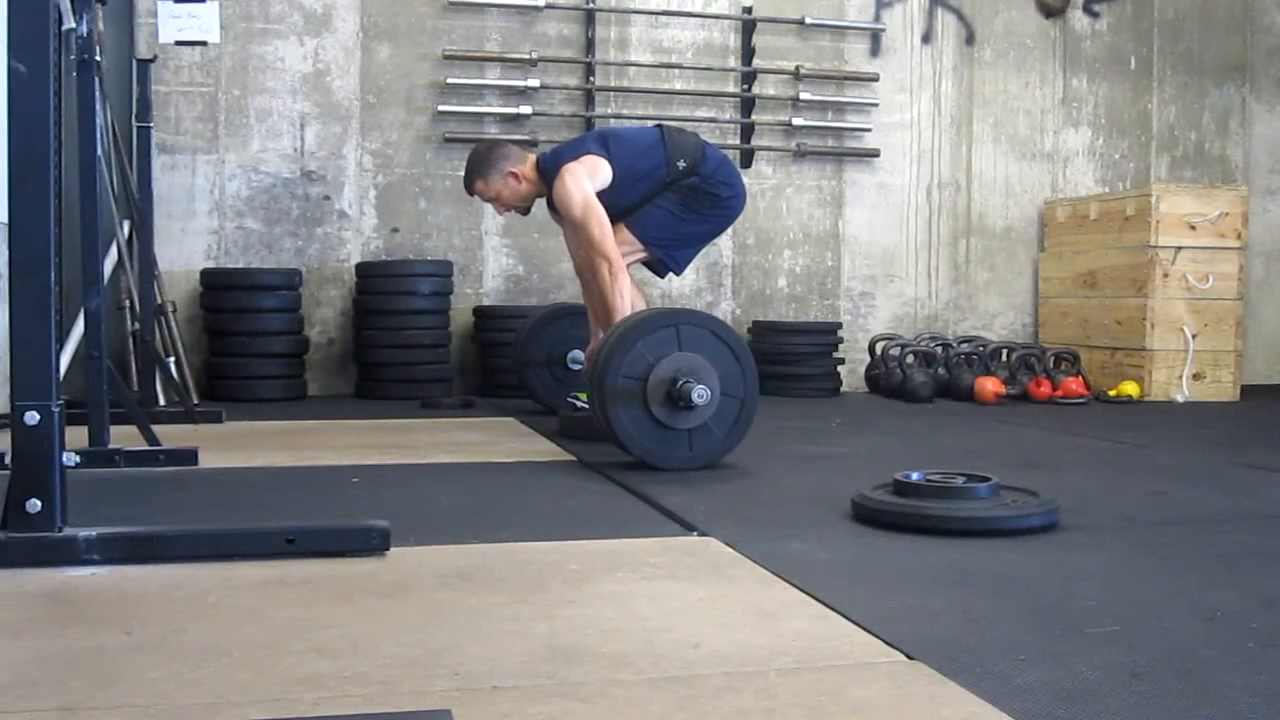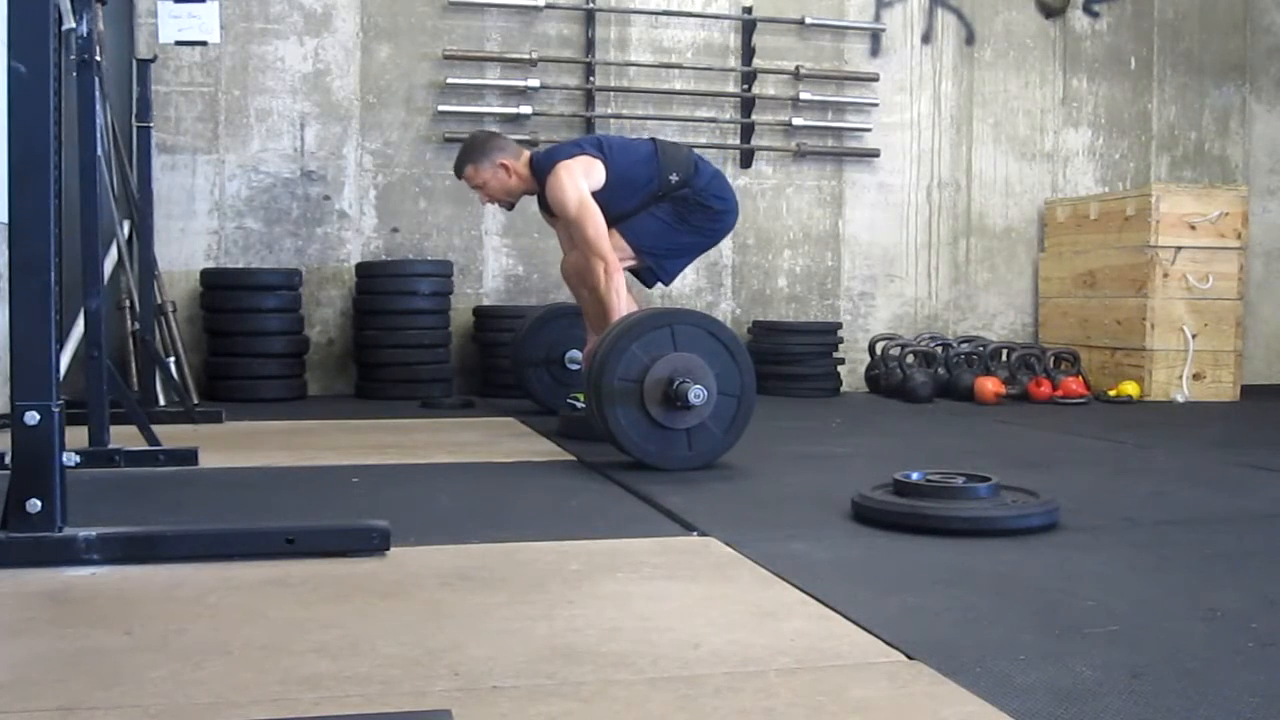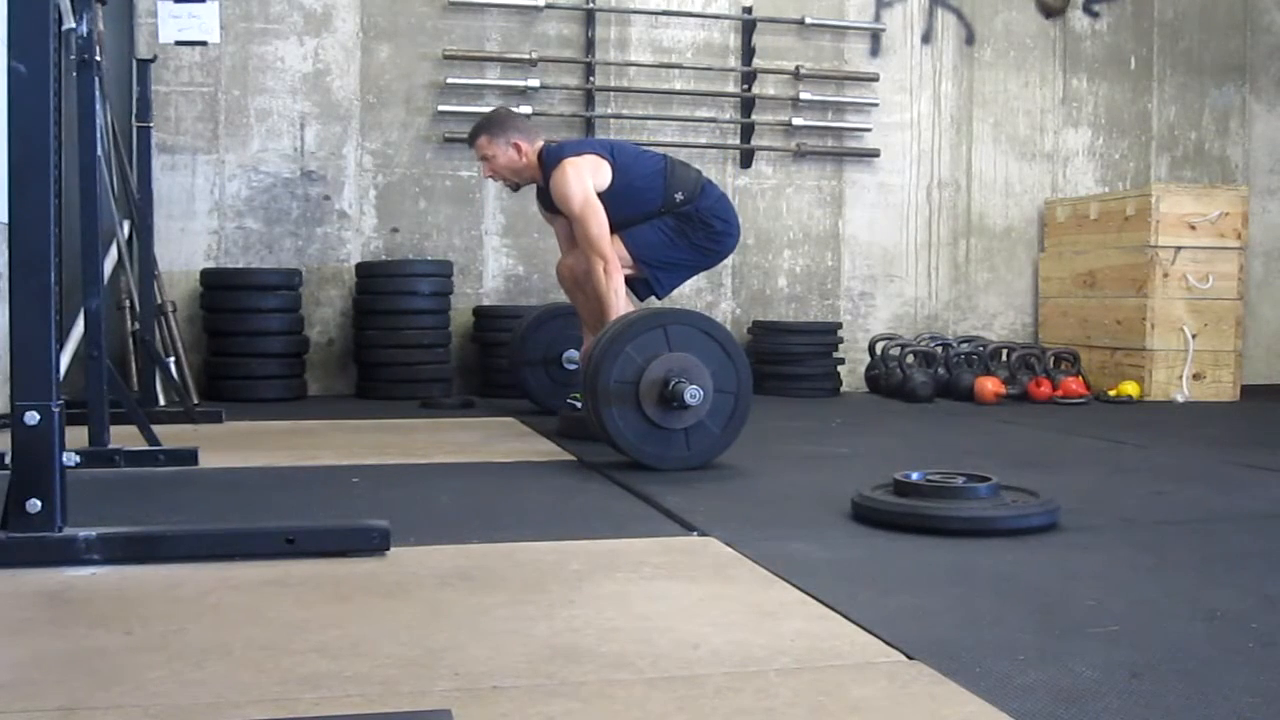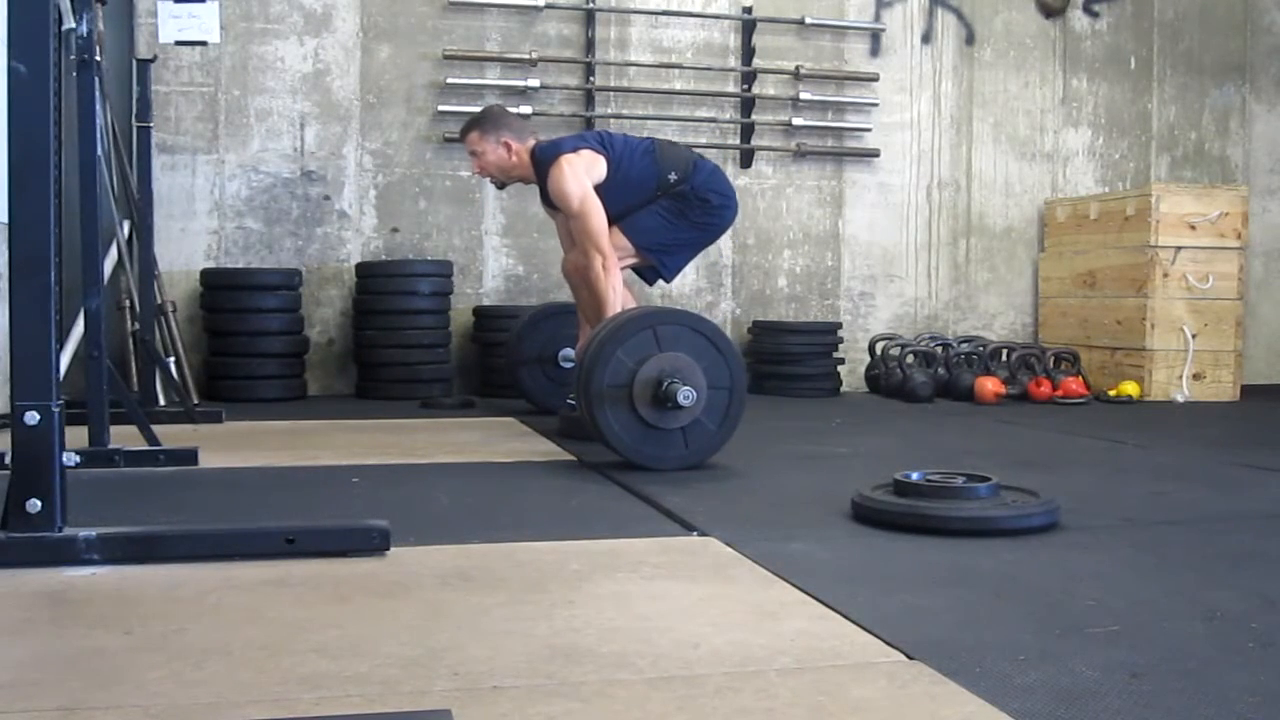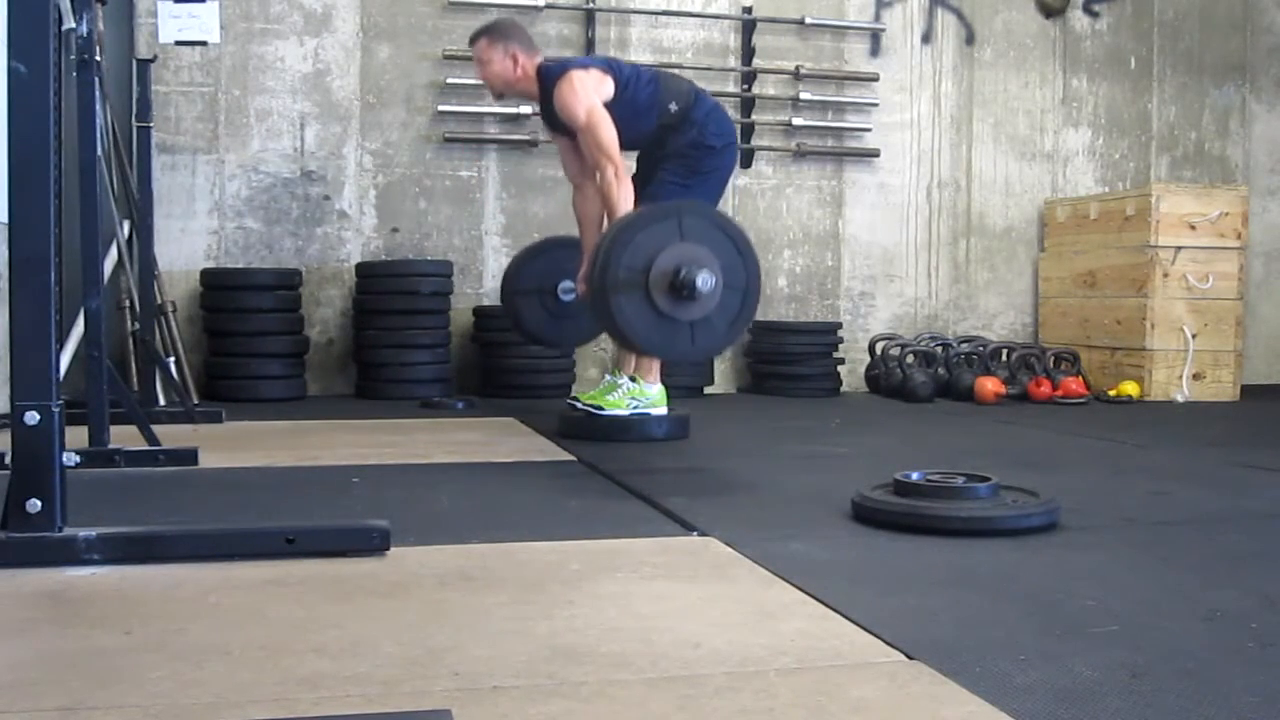
dt=1s
person 1, frame 1
left shoulder: (568, 181)
right shoulder: (559, 191)
left elbow: (609, 263)
right elbow: (588, 265)
right wrist: (596, 341)
left hip: (712, 184)
right hip: (697, 179)
left knee: (608, 261)
right knee: (595, 260)
person 1, frame 2
left shoulder: (561, 179)
right shoulder: (549, 187)
left elbow: (606, 265)
right elbow: (583, 265)
right wrist: (595, 341)
left hip: (704, 199)
right hip: (689, 199)
left knee: (596, 267)
right knee: (579, 269)
person 1, frame 3
left shoulder: (567, 173)
right shoulder: (549, 189)
left elbow: (604, 263)
right elbow: (578, 263)
right wrist: (592, 340)
left hip: (706, 220)
right hip: (692, 218)
left knee: (593, 267)
right knee: (573, 271)
person 1, frame 4
left shoulder: (564, 170)
right shoulder: (550, 180)
left elbow: (602, 260)
right elbow: (579, 258)
right wrist: (586, 338)
left hip: (703, 195)
right hip: (682, 195)
left knee: (592, 263)
right knee: (579, 266)
person 1, frame 5
left shoulder: (570, 86)
right shoulder: (552, 103)
left elbow: (613, 170)
right elbow: (586, 186)
right wrist: (589, 259)
left hip: (701, 139)
right hip: (670, 145)
left ankle: (647, 390)
right ankle: (623, 380)
